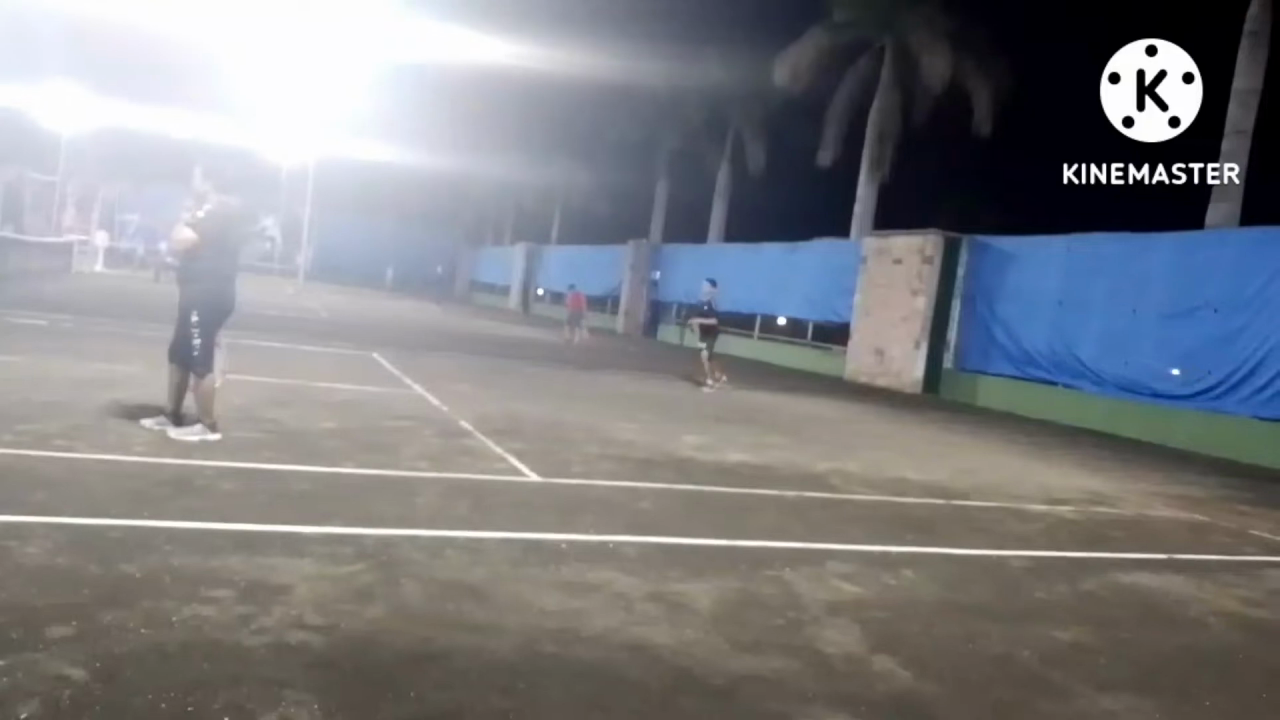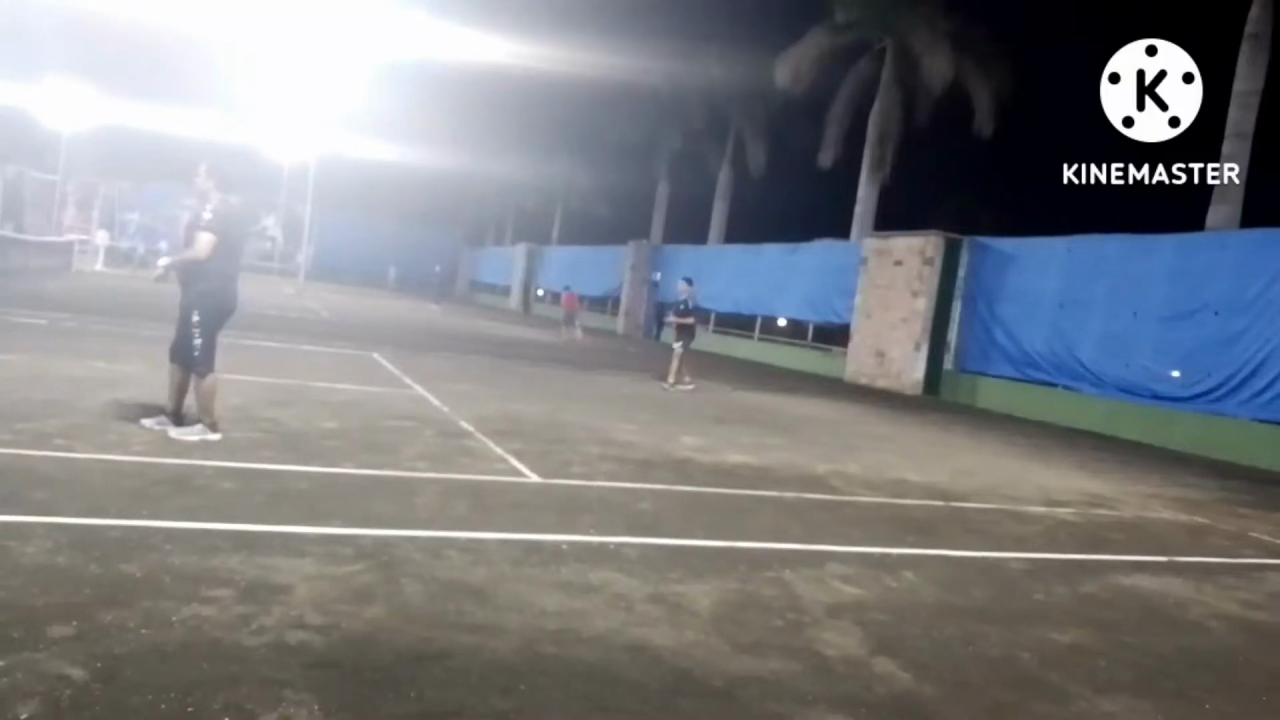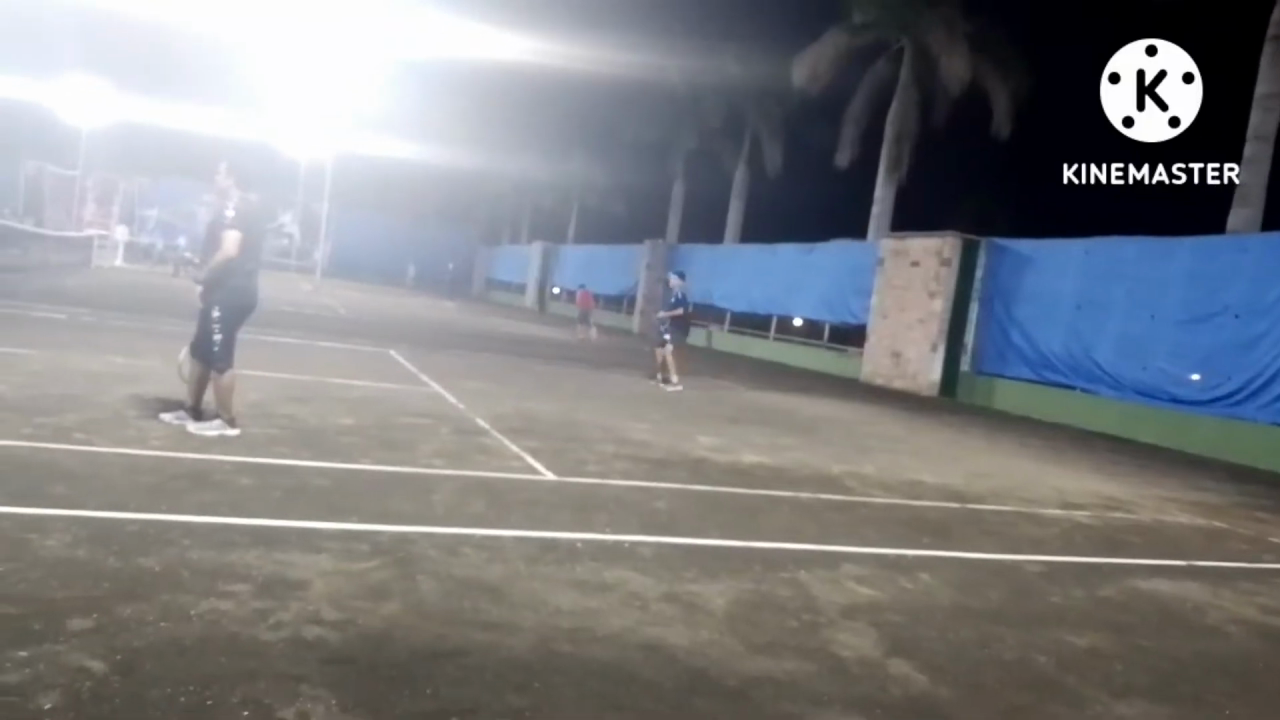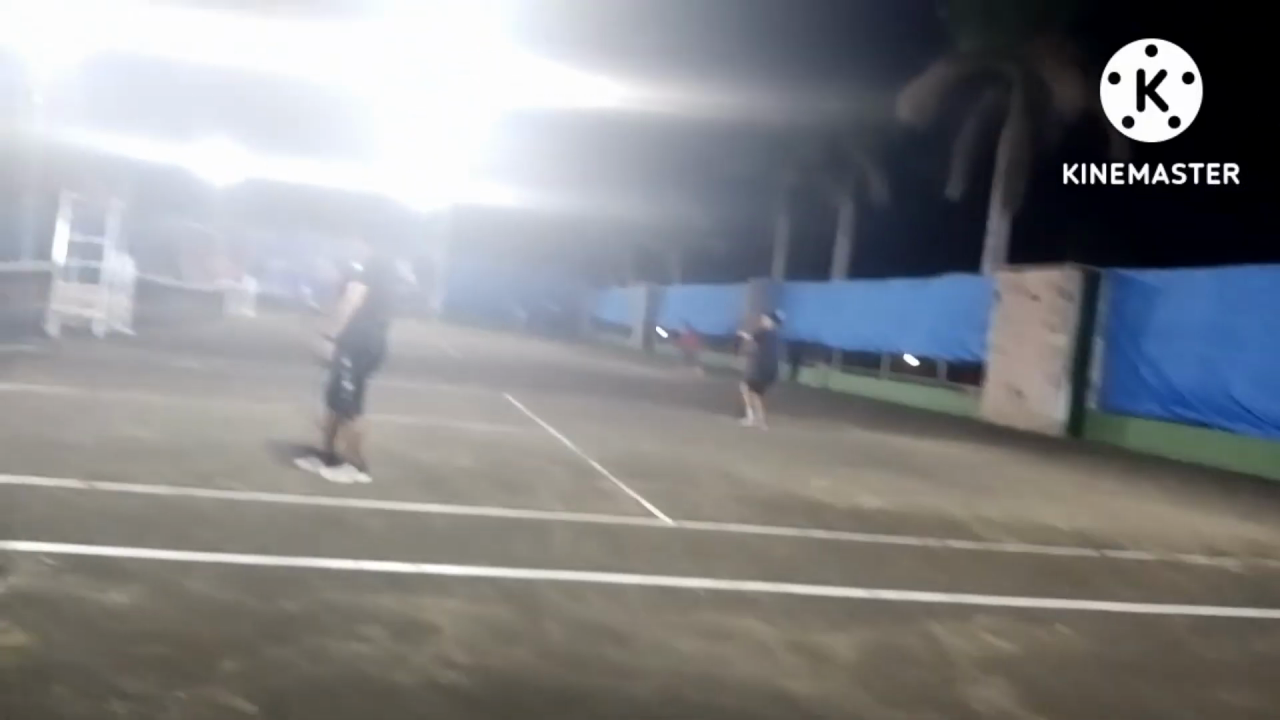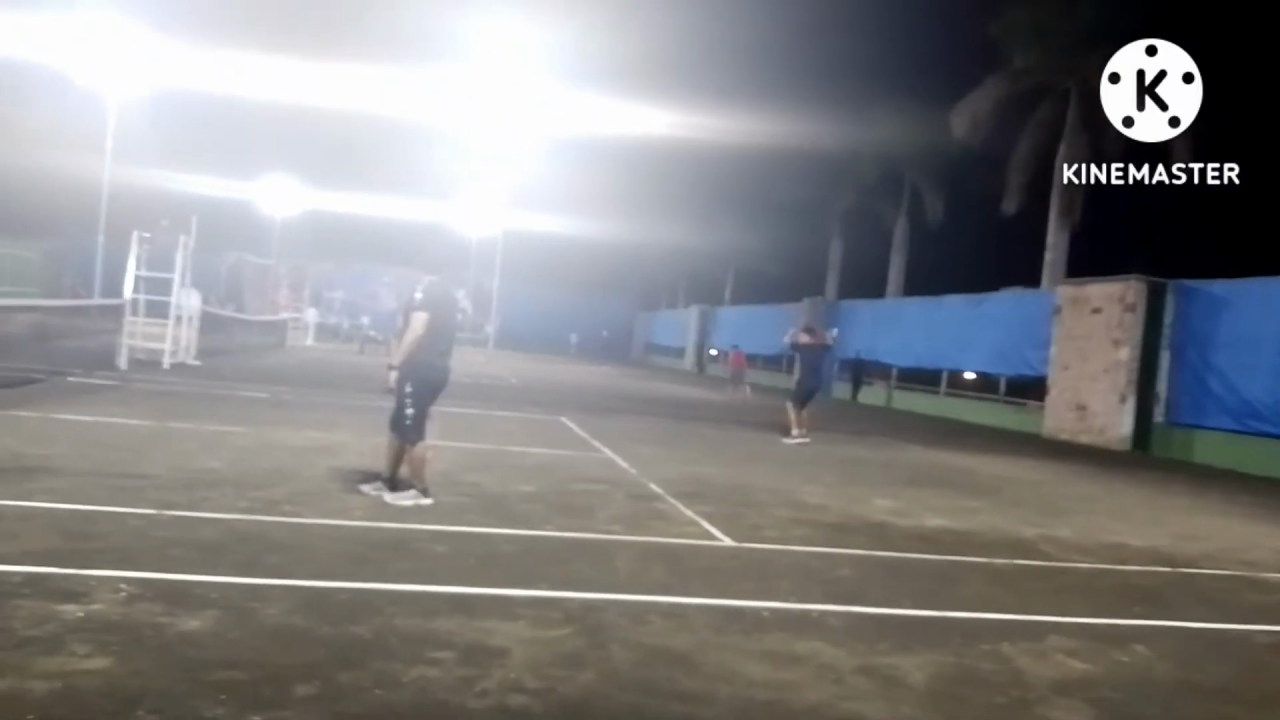
dt=0.4s
person 1, frame 1
left shoulder: (213, 211)
right shoulder: (231, 211)
left elbow: (179, 243)
left wrist: (185, 220)
left hip: (205, 295)
right hip: (207, 293)
left knee: (199, 362)
right knee: (178, 355)
left ankle: (207, 425)
right ankle: (172, 415)
person 1, frame 2
left shoulder: (214, 210)
right shoulder: (231, 210)
left elbow: (200, 252)
left wrist: (169, 264)
left hip: (207, 295)
right hip: (208, 293)
left knee: (200, 362)
right knee: (180, 355)
left ankle: (208, 426)
right ankle: (173, 415)
person 1, frame 3
left shoulder: (236, 208)
right shoulder: (249, 208)
left elbow: (228, 250)
left wrist: (202, 280)
left hip: (229, 292)
right hip: (231, 291)
left knee: (219, 357)
right knee: (200, 351)
left ankle: (227, 421)
right ankle: (192, 410)
person 1, frame 4
left shoulder: (365, 262)
right shoulder: (383, 265)
left elbow: (353, 302)
left wrist: (333, 337)
left hip: (358, 342)
right hip: (370, 340)
left knee: (348, 405)
right knee: (335, 400)
left ankle: (356, 466)
right ankle: (327, 455)
person 1, frame 5
left shoulder: (427, 290)
right shoulder: (446, 294)
left elbow: (416, 331)
left wrist: (395, 365)
left hip: (420, 370)
right hip: (434, 368)
left knee: (412, 431)
right knee: (398, 426)
left ankle: (419, 490)
right ankle: (389, 481)
